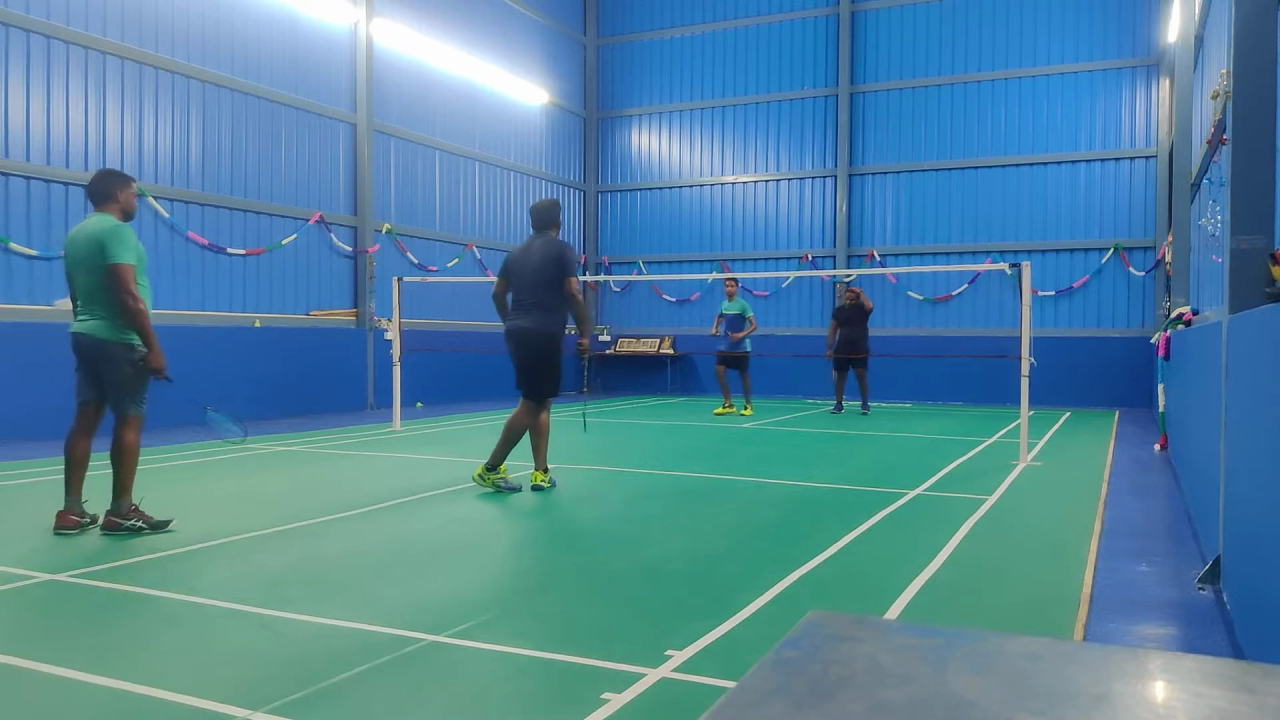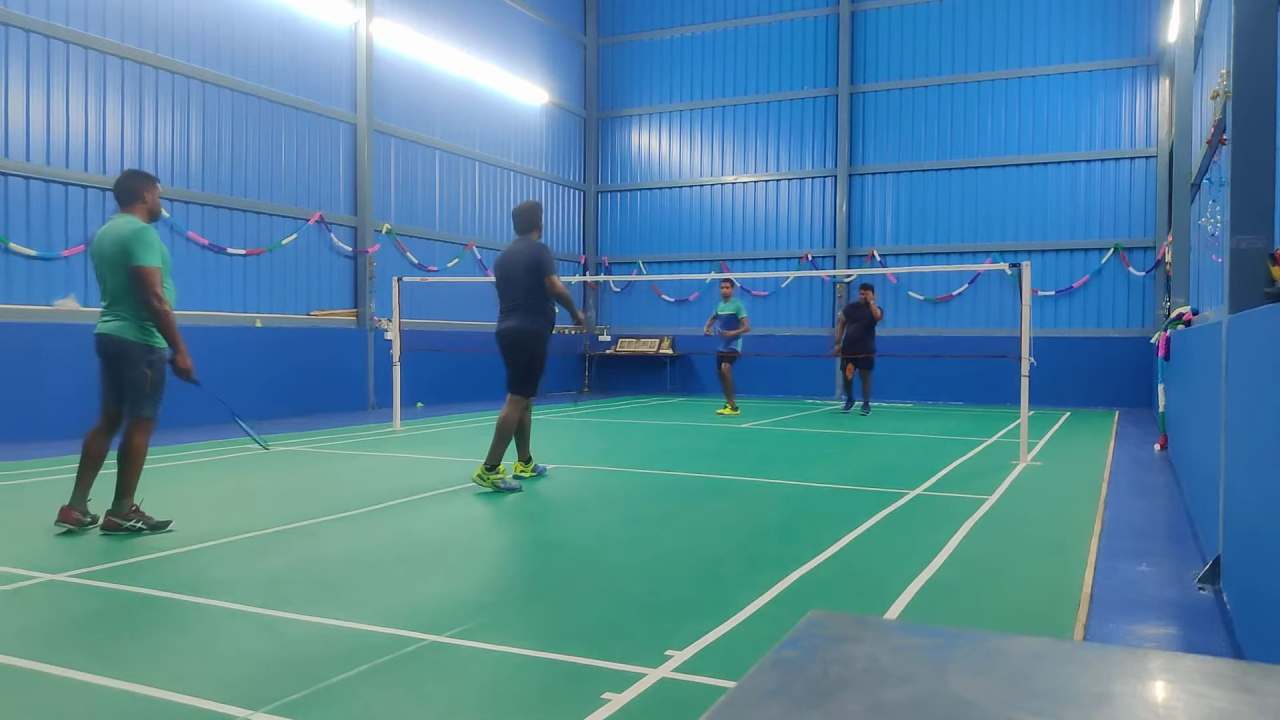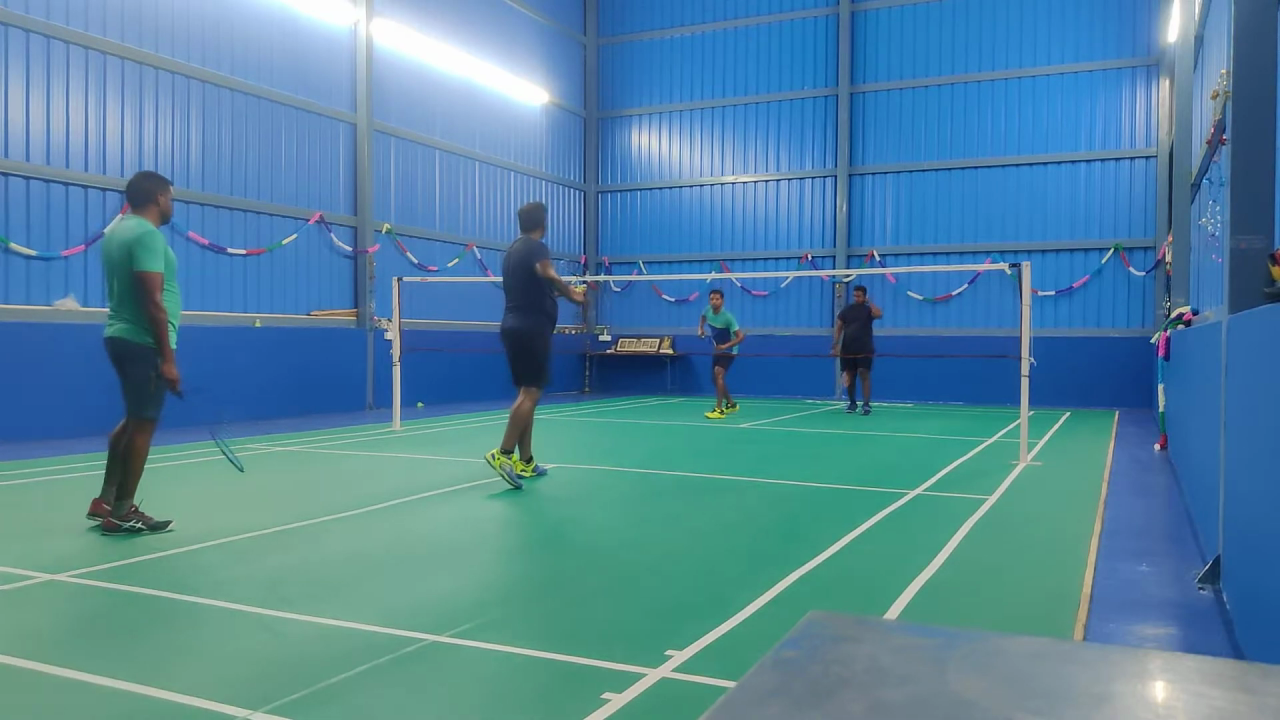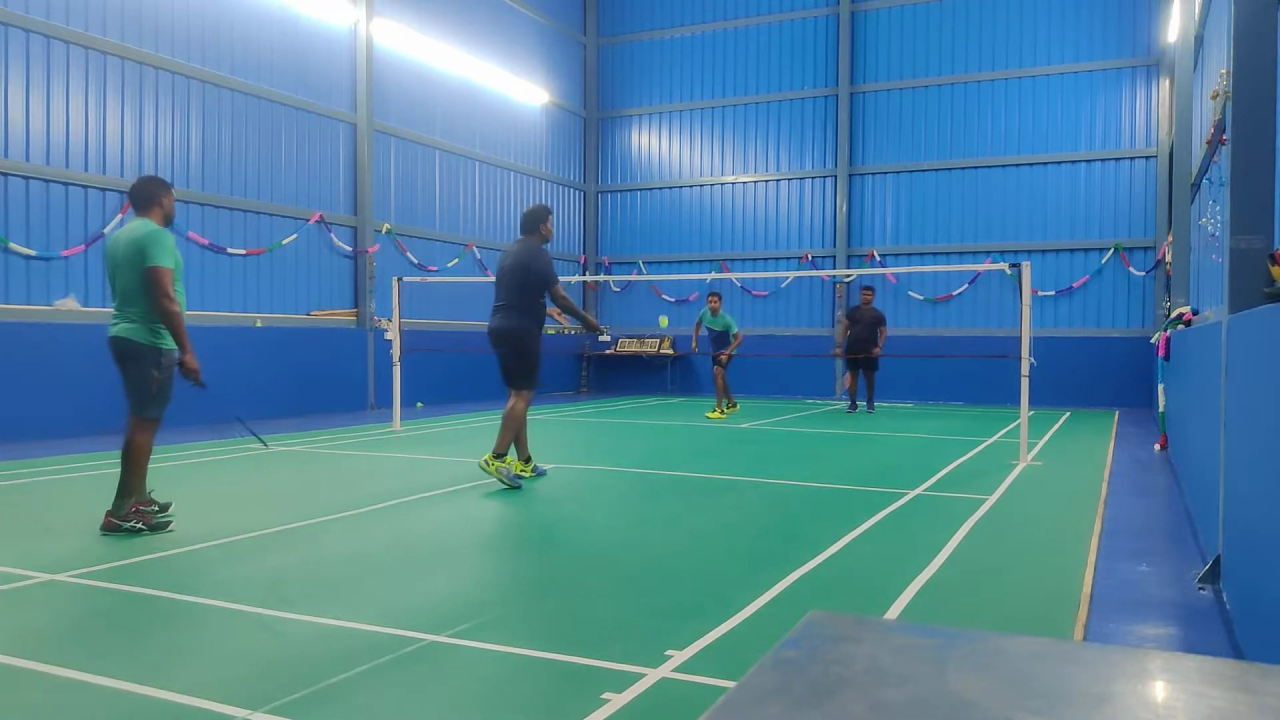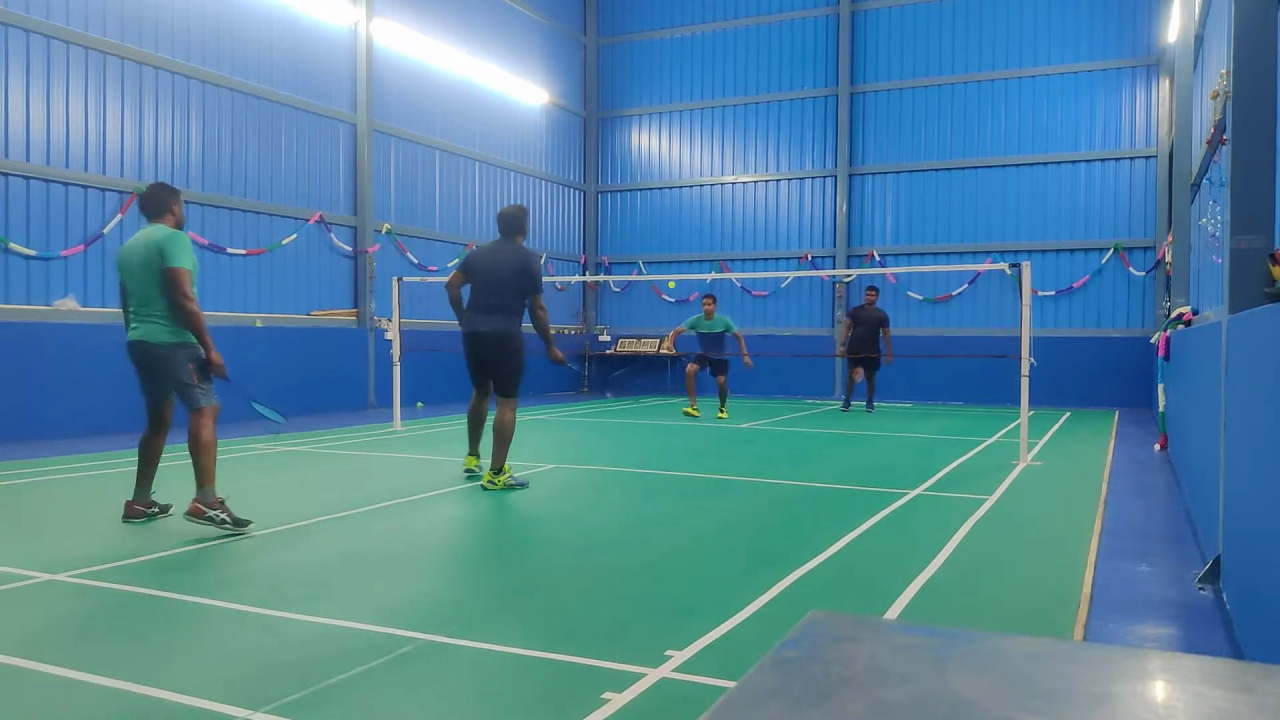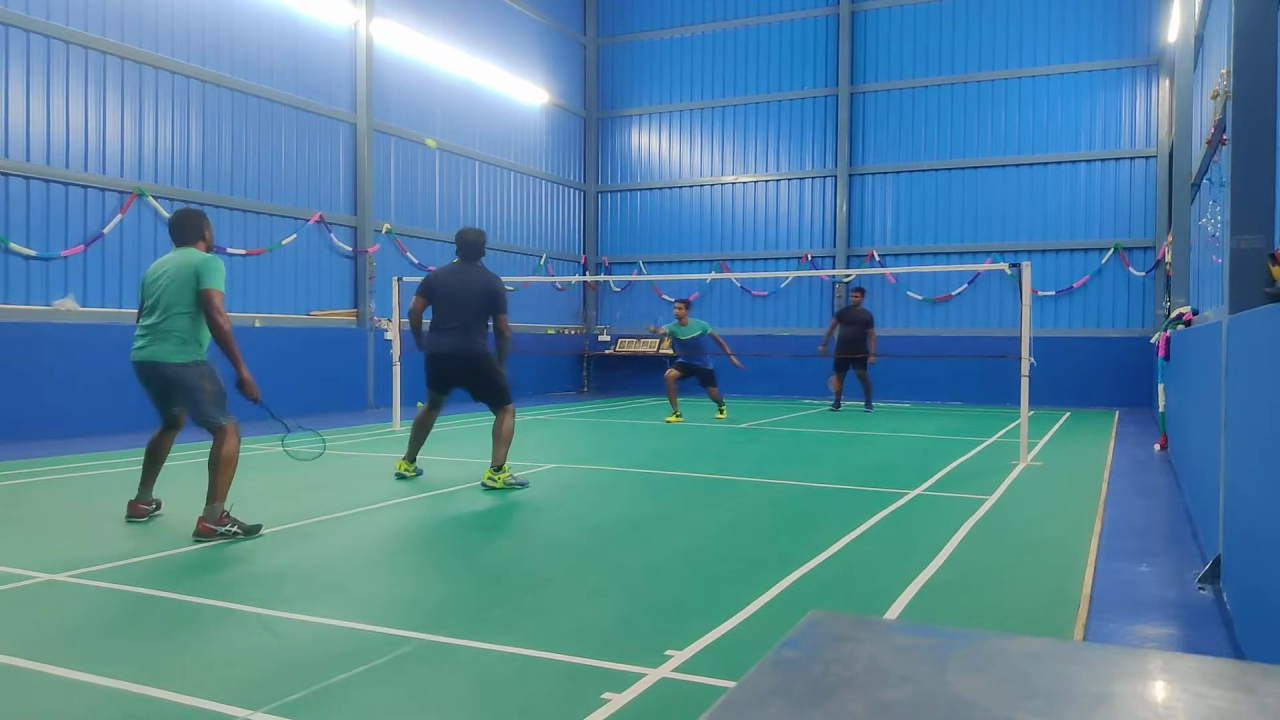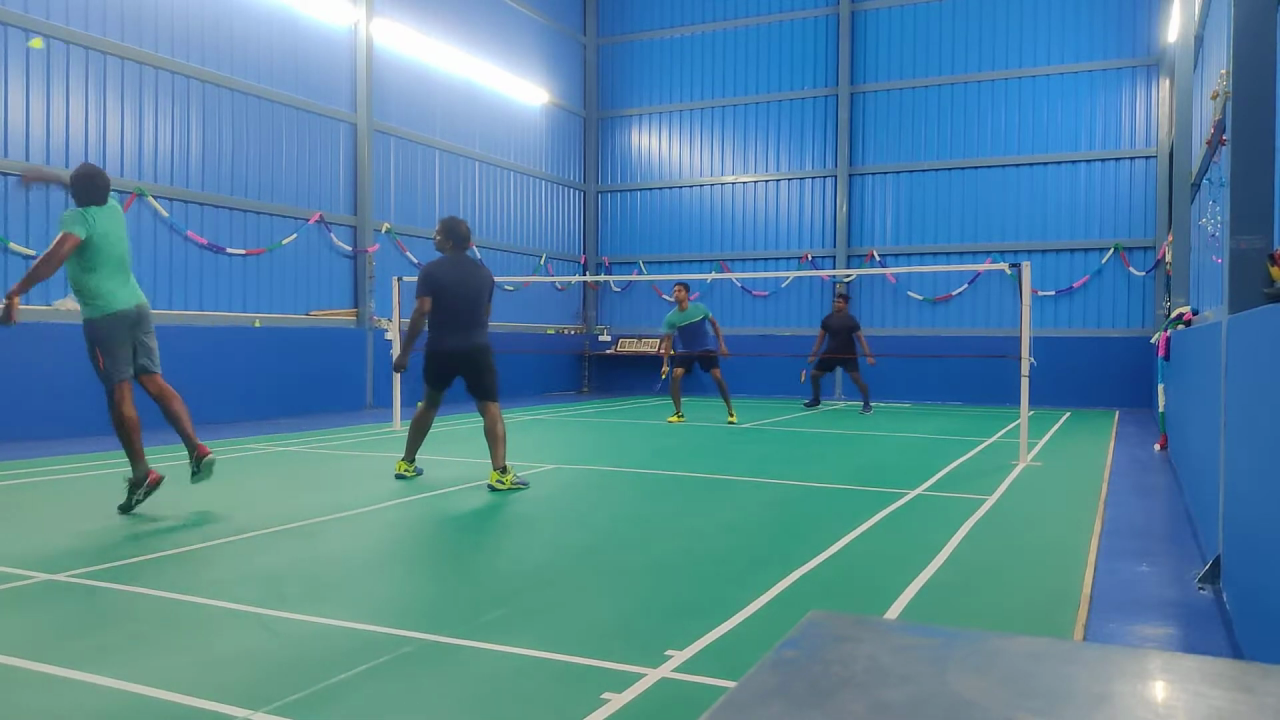
dt=0.5s
person 1, frame 1
left shoulder: (76, 234)
right shoulder: (117, 231)
right elbow: (128, 295)
right wrist: (153, 347)
left hip: (86, 336)
right hip: (118, 341)
left knee: (85, 420)
right knee: (129, 422)
left ankle: (72, 511)
right ankle: (121, 512)
person 1, frame 2
left shoulder: (104, 233)
right shoulder: (141, 232)
right elbow: (154, 298)
right wrist: (179, 349)
left hip: (110, 335)
right hip: (140, 342)
left knee: (108, 420)
right knee: (140, 424)
left ankle: (76, 507)
right ankle: (121, 512)
person 1, frame 3
left shoulder: (117, 232)
right shoulder: (149, 236)
right elbow: (153, 302)
right wrist: (168, 357)
left hip: (122, 337)
right hip: (145, 343)
left knee: (132, 421)
right knee: (143, 425)
left ankle: (106, 500)
right ankle: (121, 513)
person 1, frame 4
left shoulder: (118, 237)
right shoulder: (157, 236)
right elbow: (165, 298)
right wrist: (186, 350)
left hip: (125, 336)
right hip: (151, 342)
left knee: (140, 421)
right knee: (145, 424)
left ankle: (139, 499)
right ankle: (121, 513)
person 1, frame 5
left shoulder: (128, 247)
right shoulder: (174, 239)
right elbow: (183, 298)
right wrist: (209, 348)
left hip: (139, 341)
right hip: (171, 342)
left knee: (158, 421)
right knee: (204, 413)
left ankle: (140, 501)
right ankle: (207, 501)
person 1, frame 6
left shoulder: (156, 267)
right shoulder: (207, 262)
right elbow: (216, 318)
right wrist: (242, 370)
left hip: (144, 359)
right hip: (182, 360)
left knee: (171, 422)
right knee: (226, 430)
left ankle: (142, 501)
right ankle: (213, 518)
person 1, frame 7
left shoulder: (79, 216)
right shoulder: (111, 210)
left elbow: (56, 255)
right elbow: (86, 191)
right wrist: (50, 177)
left hip: (107, 318)
right hip: (135, 307)
left knee: (120, 396)
right knee: (153, 382)
left ankle: (142, 474)
right ankle: (196, 447)
person 2, frame 1
left shoulder: (515, 254)
right shoulder: (562, 249)
left elbow: (497, 295)
right elbow: (573, 294)
right wrist: (584, 333)
left hip: (517, 332)
right hip: (544, 335)
left knee: (542, 401)
right knee: (531, 404)
left ankle: (541, 471)
right ankle: (491, 469)
person 2, frame 2
left shoulder: (503, 257)
right shoulder: (539, 251)
right elbow: (555, 288)
right wrist: (575, 313)
left hip: (508, 330)
right hip: (530, 333)
left knee: (525, 397)
right knee: (518, 400)
left ankle: (525, 463)
right ankle: (490, 469)
person 2, frame 3
left shoulder: (514, 250)
right shoulder: (536, 247)
right elbow: (547, 275)
left wrist: (565, 291)
right wrist: (571, 295)
left hip: (515, 327)
right hip: (531, 329)
left knee: (527, 393)
right knee: (530, 393)
left ankle: (525, 462)
right ankle: (504, 454)
person 2, frame 4
left shoulder: (510, 253)
right shoulder: (537, 254)
right elbow: (559, 296)
left wrist: (545, 310)
right wrist: (587, 320)
left hip: (500, 328)
right hip: (520, 331)
left knee: (518, 394)
right knee: (521, 395)
left ankle: (524, 462)
right ankle: (497, 458)
person 2, frame 5
left shoulder: (479, 253)
right shoulder: (528, 259)
left elbow: (451, 285)
right elbow: (538, 310)
left wrist: (464, 319)
right wrist: (551, 347)
left hip: (474, 333)
right hip: (504, 336)
left knee: (481, 394)
right knee: (507, 404)
left ankle: (472, 457)
right ankle: (496, 473)
person 2, frame 6
left shoulder: (437, 275)
right shoulder: (492, 282)
left elbow: (414, 311)
right elbow: (502, 329)
left wrist: (421, 342)
right wrist: (500, 364)
left hip: (437, 354)
right hip: (473, 356)
left knee: (432, 406)
right knee: (505, 410)
left ankle: (407, 463)
right ankle: (497, 472)
person 2, frame 7
left shoulder: (431, 270)
right shoulder: (484, 273)
left elbow: (421, 313)
left wrist: (404, 352)
left hip: (439, 350)
right hip: (477, 350)
left knee: (429, 404)
right knee: (490, 409)
left ankle: (406, 463)
right ankle: (500, 473)
